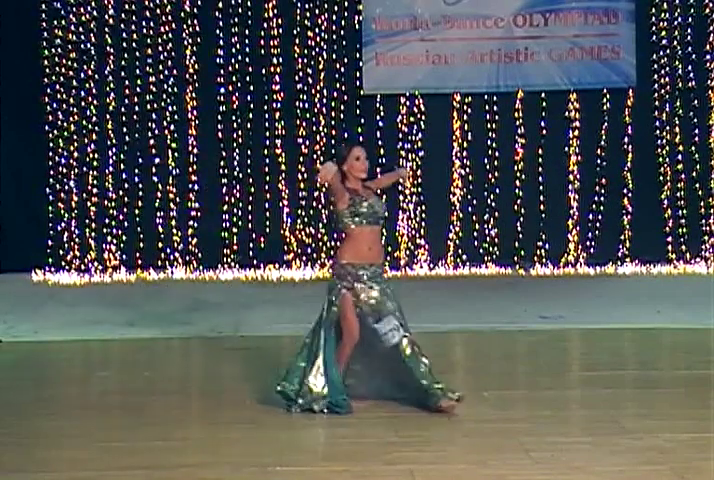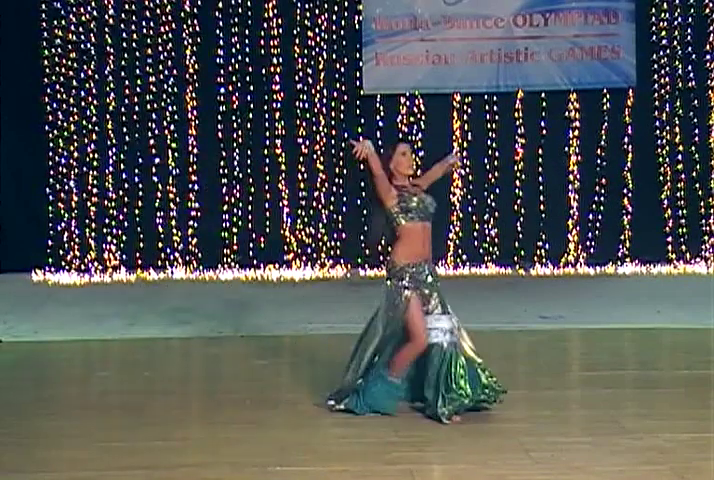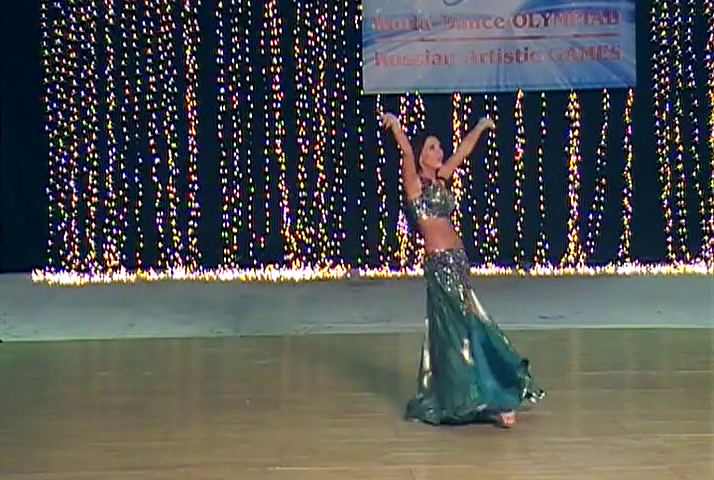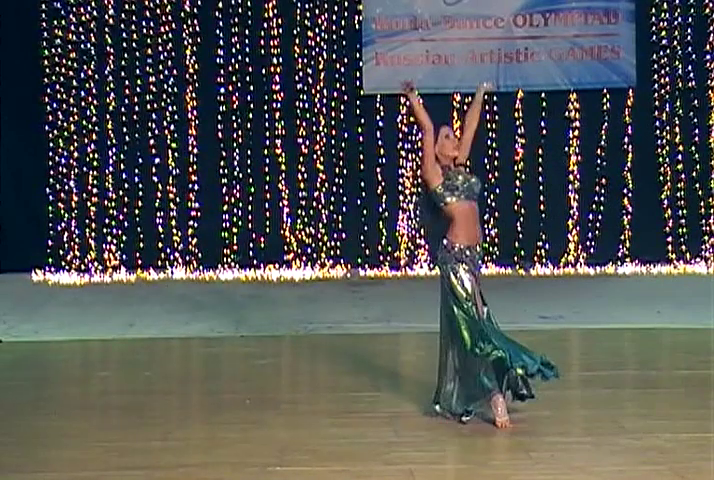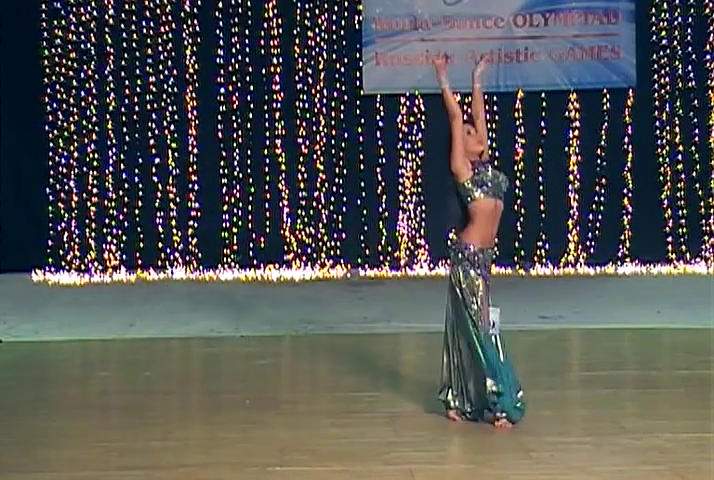
dt=0.3s
person 1, frame 1
left shoulder: (371, 188)
right shoulder: (343, 193)
left elbow: (387, 178)
right elbow: (335, 184)
left wrist: (399, 172)
right wrist: (329, 171)
left hip: (375, 271)
right hip: (349, 270)
left knee: (396, 332)
right knee: (351, 333)
left ankle: (428, 393)
right ankle: (325, 386)
person 1, frame 2
left shoulder: (416, 188)
right shoulder: (389, 191)
left elbow: (434, 173)
right elbow: (377, 169)
left wrist: (449, 160)
right wrist: (367, 149)
left hip: (425, 270)
right hip: (404, 271)
left knee: (443, 333)
right knee: (420, 338)
left ankle: (447, 400)
right ankle: (382, 386)
person 1, frame 3
left shoulder: (441, 179)
right shoulder: (415, 183)
left elbow: (462, 150)
right elbow: (406, 152)
left wrist: (481, 126)
right wrist: (396, 126)
left hip: (456, 257)
right hip: (440, 260)
left knee: (458, 328)
right knee: (473, 324)
right ankle: (500, 399)
person 1, frame 4
left shoulder: (460, 168)
right shoulder: (435, 173)
left elbow: (470, 128)
right elbow: (428, 130)
left wrist: (479, 96)
right wrist: (414, 99)
left hip: (470, 255)
right hip: (457, 255)
left knee: (465, 326)
right knee: (475, 324)
left ankle: (459, 400)
right ankle: (492, 396)
person 1, frame 5
left shoulder: (483, 163)
right shoulder: (463, 166)
left elbow: (478, 118)
right elbow: (456, 118)
left wrist: (476, 83)
right wrist: (443, 80)
left hip: (480, 255)
right hip: (469, 254)
left knee: (473, 325)
right knee: (477, 326)
left ankle: (462, 401)
right ankle: (493, 402)
